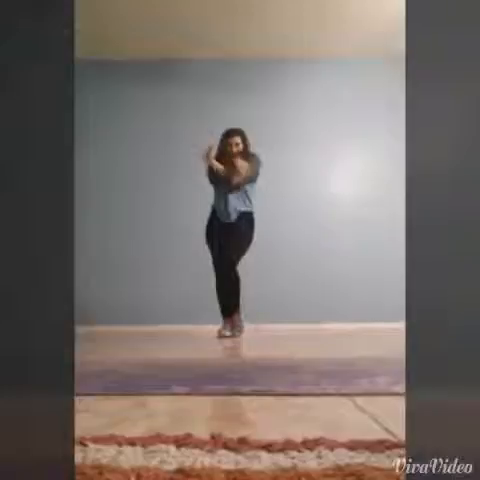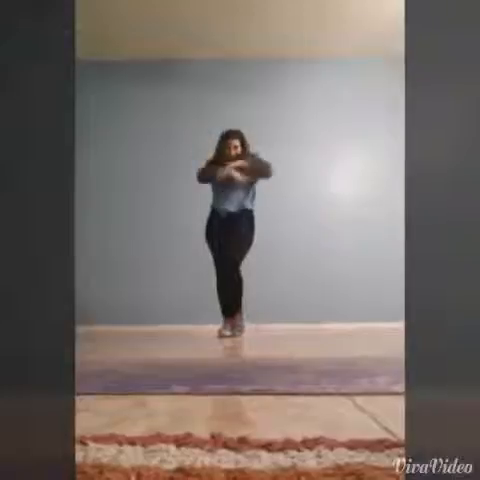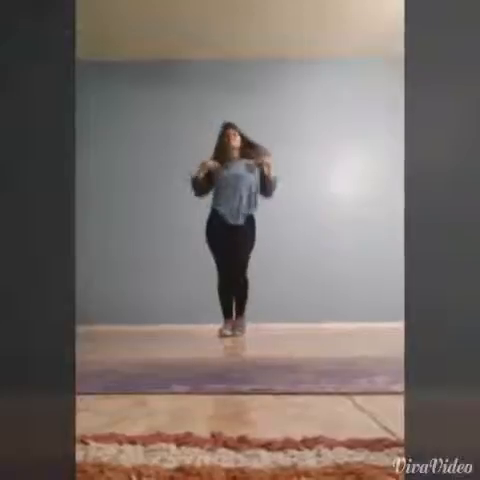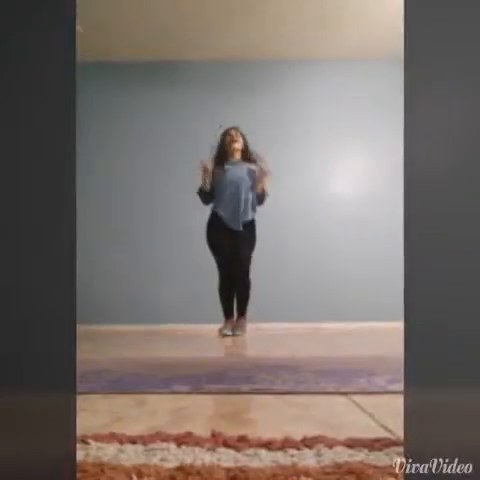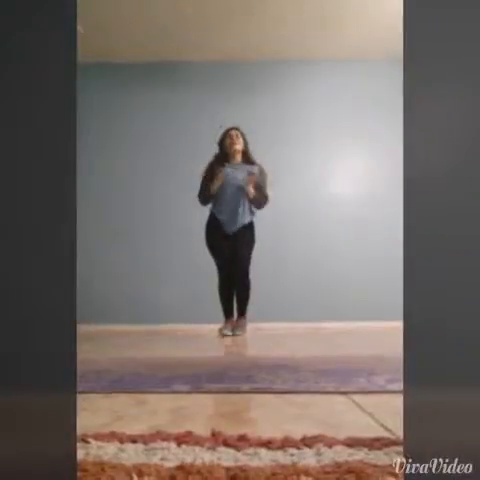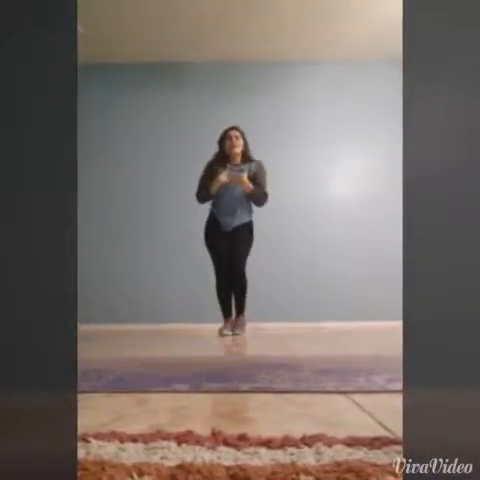
dt=0.2s
person 1, frame 1
left shoulder: (252, 160)
right shoulder: (219, 163)
left elbow: (239, 181)
right elbow: (216, 180)
left wrist: (240, 173)
right wrist: (213, 164)
left hip: (242, 220)
right hip: (218, 220)
left knee: (228, 265)
right knee: (219, 269)
left ankle: (236, 314)
right ankle: (227, 319)
person 1, frame 2
left shoulder: (251, 161)
right shoulder: (215, 164)
left elbow: (267, 171)
right elbow: (202, 177)
left wrist: (241, 164)
right wrist: (225, 171)
left hip: (242, 219)
right hip: (218, 219)
left knee: (231, 265)
right knee: (221, 269)
left ankle: (238, 314)
right ankle: (227, 318)
person 1, frame 3
left shoulder: (254, 163)
right shoulder: (215, 166)
left elbow: (268, 192)
right elbow: (199, 191)
left wrist: (267, 170)
right wrist: (201, 171)
left hip: (244, 223)
right hip: (218, 222)
left knee: (239, 270)
right knee: (224, 271)
left ankle: (240, 317)
right ankle: (227, 319)
person 1, frame 4
left shoulder: (254, 168)
right shoulder: (216, 168)
left elbow: (259, 201)
right elbow: (206, 200)
left wrist: (262, 184)
right wrist: (205, 178)
left hip: (245, 226)
right hip: (219, 226)
left knee: (242, 272)
right knee: (225, 273)
left ankle: (242, 318)
right ankle: (228, 319)
person 1, frame 5
left shoulder: (255, 170)
right shoulder: (215, 168)
left elbow: (261, 203)
right elbow: (203, 199)
left wrist: (250, 189)
right wrist: (216, 183)
left hip: (244, 228)
right hip: (218, 227)
left knee: (241, 273)
right knee: (225, 273)
left ankle: (241, 318)
right ankle: (228, 319)
person 1, frame 6
left shoulder: (255, 167)
right shoulder: (214, 168)
left elbow: (261, 199)
right elbow: (201, 197)
left wrist: (245, 184)
right wrist: (217, 183)
left hip: (243, 227)
right hip: (217, 227)
left knee: (237, 270)
right knee: (222, 272)
left ankle: (240, 316)
right ankle: (227, 318)
